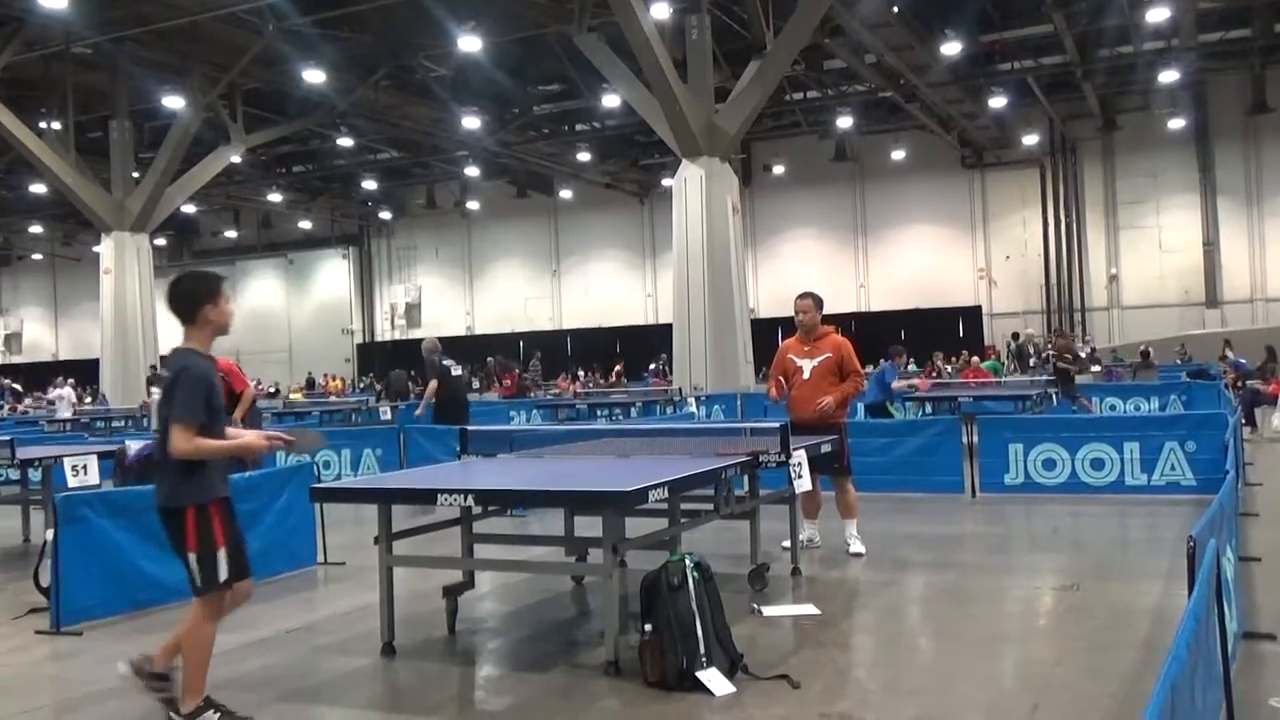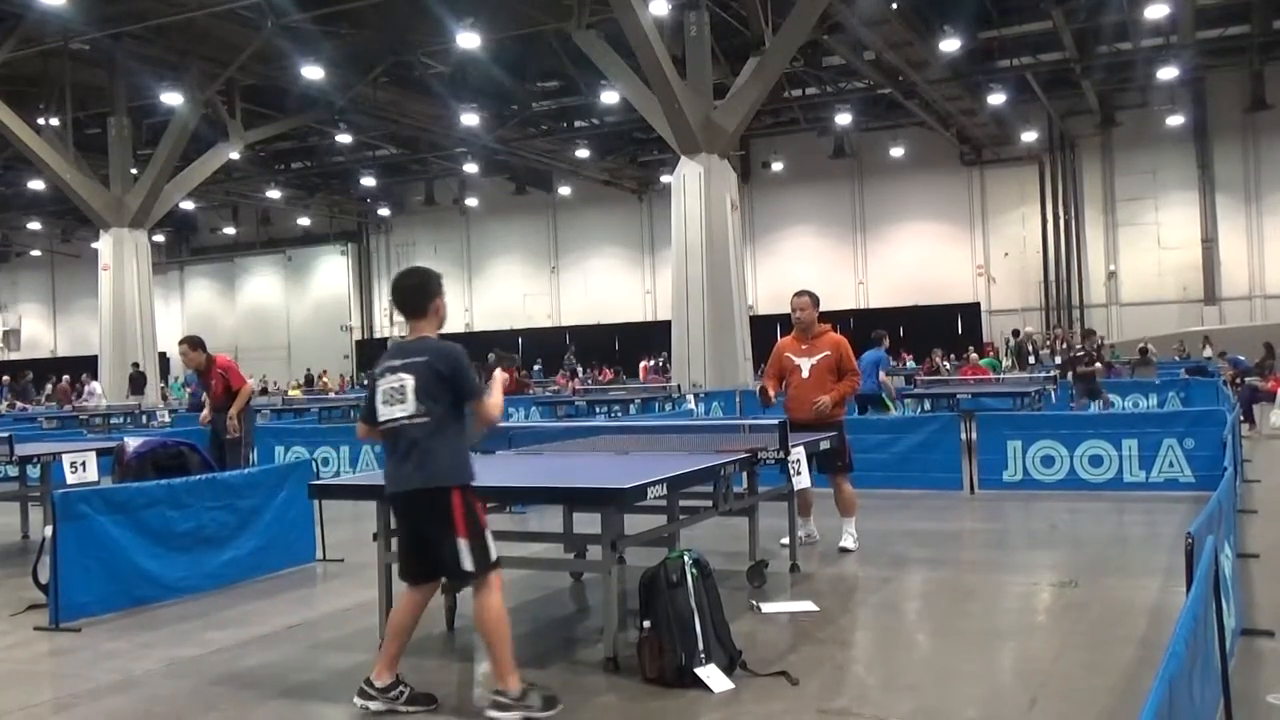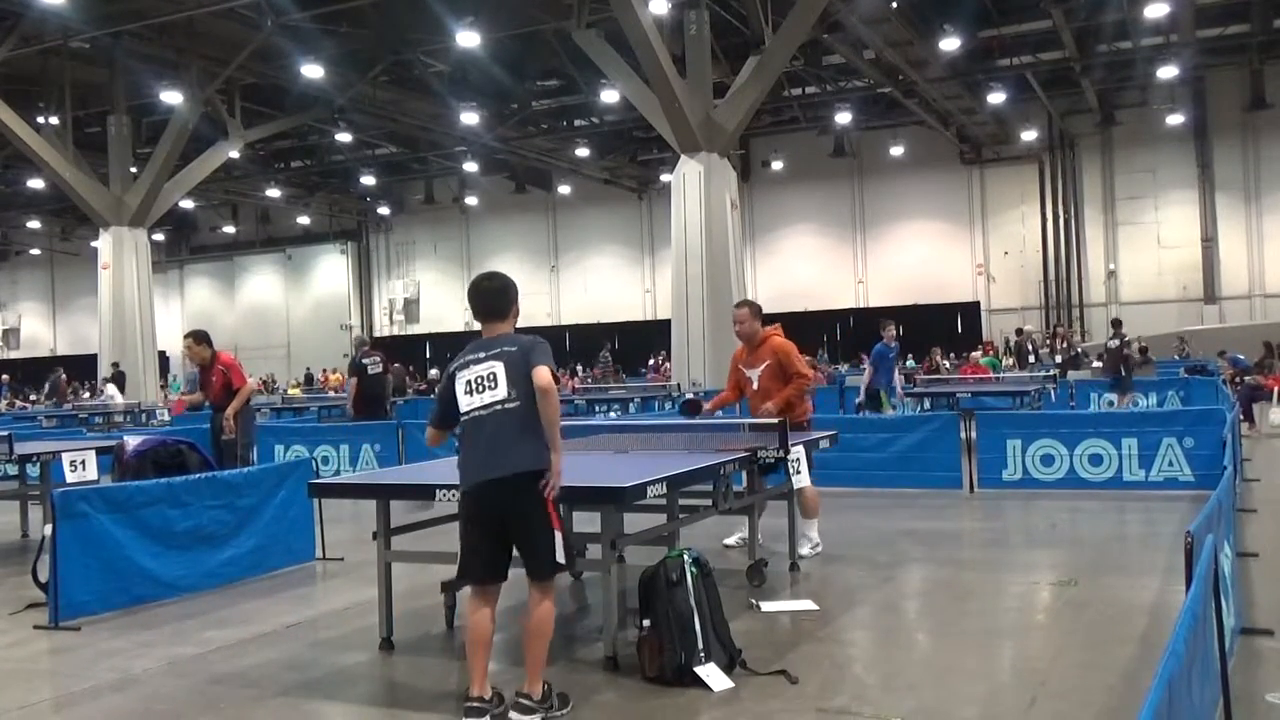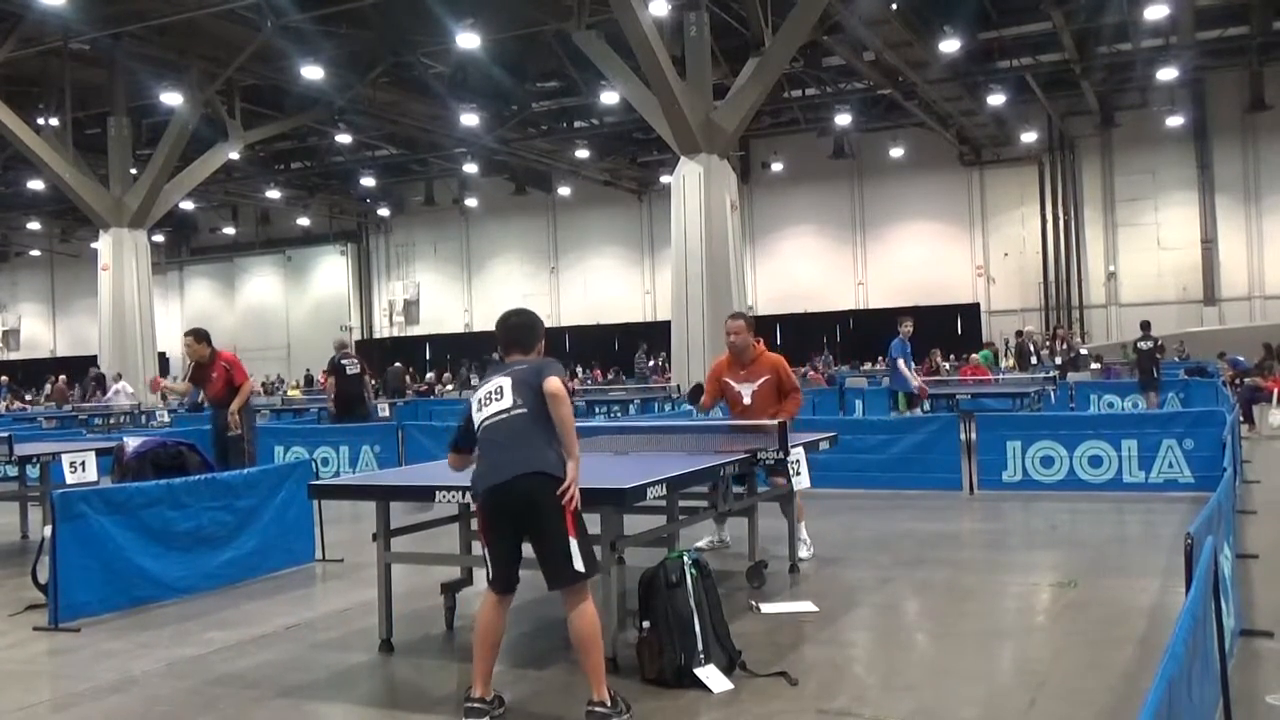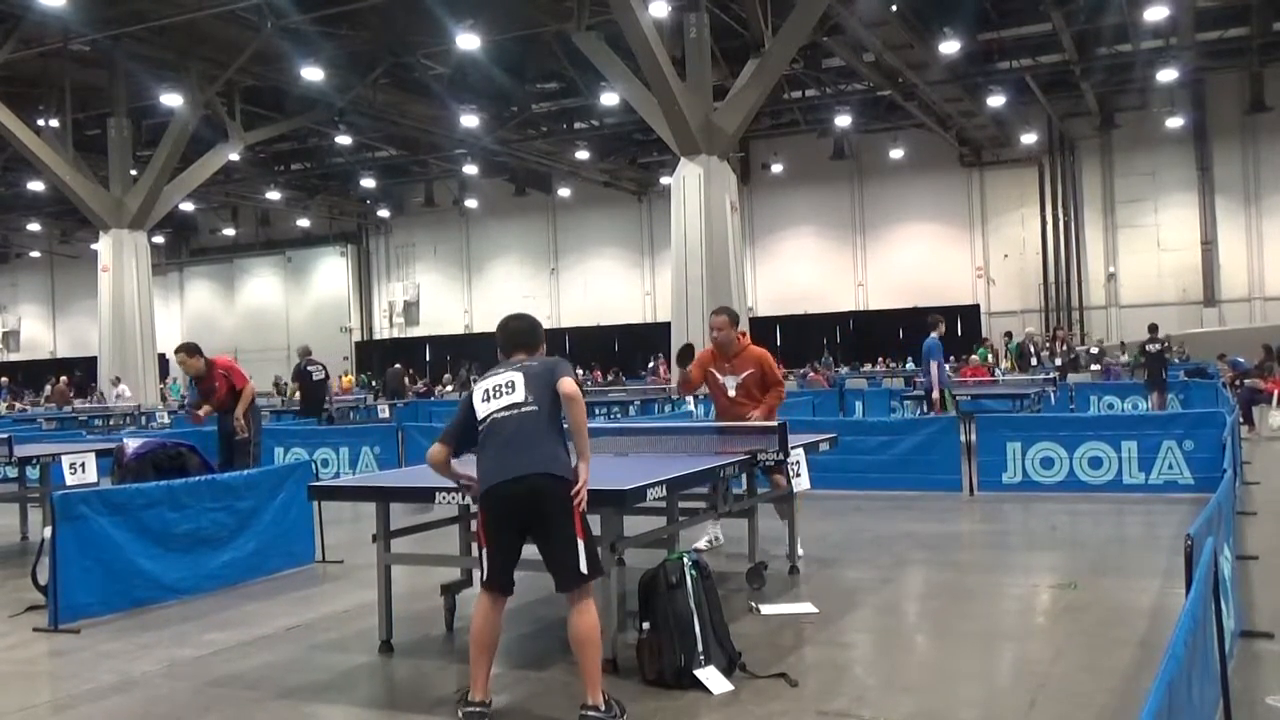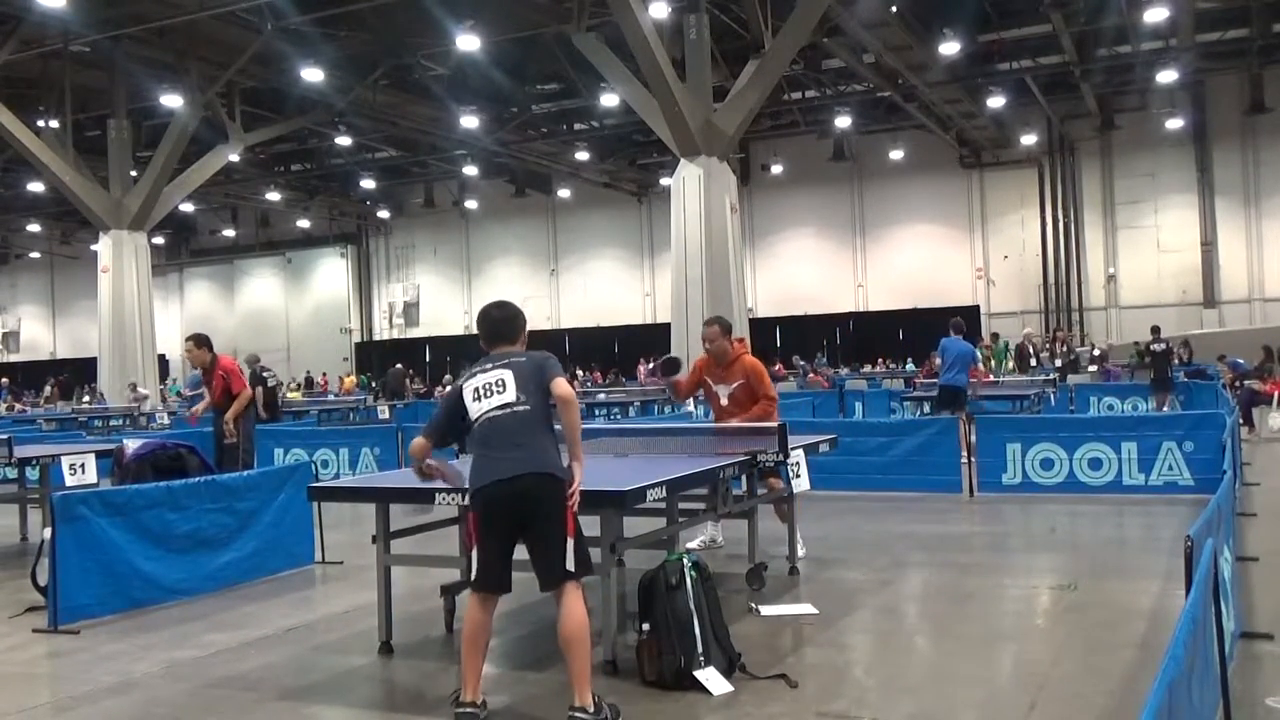
dt=0.7s
person 1, frame 1
left shoulder: (187, 364)
right shoulder: (194, 370)
right elbow: (182, 445)
left wrist: (252, 437)
right wrist: (246, 445)
left hip: (206, 497)
right hip: (193, 500)
left knee: (236, 588)
right knee: (210, 600)
left ankle: (155, 664)
person 1, frame 2
left shoulder: (385, 364)
right shoulder: (447, 354)
left elbow: (366, 431)
right elbow: (488, 415)
right wrist: (497, 383)
left hip: (402, 488)
right hip: (444, 486)
left knee: (420, 584)
right knee: (487, 582)
left ankle: (380, 682)
person 1, frame 3
left shoulder: (458, 365)
right shoulder: (530, 346)
left elbow: (434, 435)
right elbow: (543, 385)
right wrist: (556, 450)
left hip: (477, 485)
right hip: (528, 476)
left knee: (483, 590)
right knee: (543, 585)
person 1, frame 4
left shoulder: (481, 390)
right shoulder: (544, 368)
left elbow: (456, 460)
right elbow: (555, 391)
right wrist: (573, 459)
left hip: (491, 490)
right hip: (540, 480)
left knee: (498, 591)
right knee: (575, 590)
person 1, frame 5
left shoulder: (480, 386)
right shoulder: (551, 366)
left elbow: (436, 456)
right elbow: (570, 393)
left wrist: (460, 478)
right wrist: (584, 460)
left hip: (496, 489)
right hip: (549, 481)
left knee: (492, 592)
right knee: (579, 591)
person 1, frame 6
left shoulder: (466, 382)
right shoulder: (539, 360)
left elbow: (418, 448)
right elbow: (565, 395)
left wrist: (424, 468)
right wrist: (578, 461)
left hip: (488, 488)
right hip: (541, 479)
left knee: (483, 592)
right knee: (568, 588)
person 2, frame 1
left shoulder: (839, 344)
right shoulder: (787, 347)
left elbow: (856, 378)
right elbow: (776, 378)
left wrist: (836, 397)
right wrist: (775, 390)
left hip: (830, 424)
right hip: (798, 425)
left knee: (841, 479)
left ankle: (852, 535)
right ankle: (810, 533)
person 2, frame 2
left shoulder: (836, 342)
right shoulder: (783, 346)
left elbow: (853, 377)
right elbow: (772, 377)
left wrist: (832, 397)
right wrist: (770, 391)
left hip: (828, 423)
right hip: (794, 423)
left knee: (839, 478)
left ankle: (849, 532)
right ankle: (807, 529)
person 2, frame 3
left shoulder: (780, 346)
right shoulder: (739, 356)
left elbow: (803, 379)
right elbow: (734, 390)
left wrist: (777, 403)
right wrist: (712, 404)
left hip: (793, 422)
left ankle: (811, 537)
right ankle: (750, 531)
person 2, frame 4
left shoulder: (773, 362)
right shoulder: (720, 368)
left elbow: (794, 394)
right elbow: (710, 399)
left wrist: (782, 419)
right wrist: (701, 406)
left knee: (781, 483)
left ankle: (802, 538)
right ankle: (720, 535)
person 2, frame 5
left shoulder: (758, 356)
right shoulder: (706, 357)
left elbow: (778, 387)
right elbow: (688, 388)
left wrist: (763, 410)
right wrist: (685, 375)
left knee: (778, 479)
right ankle: (714, 533)
person 2, frame 6
left shoulder: (751, 365)
right shoulder: (702, 365)
left elbow: (769, 401)
right elbow: (682, 394)
left wrist: (744, 420)
right wrist: (673, 382)
left knee: (773, 483)
left ankle: (794, 538)
right ankle: (713, 534)
